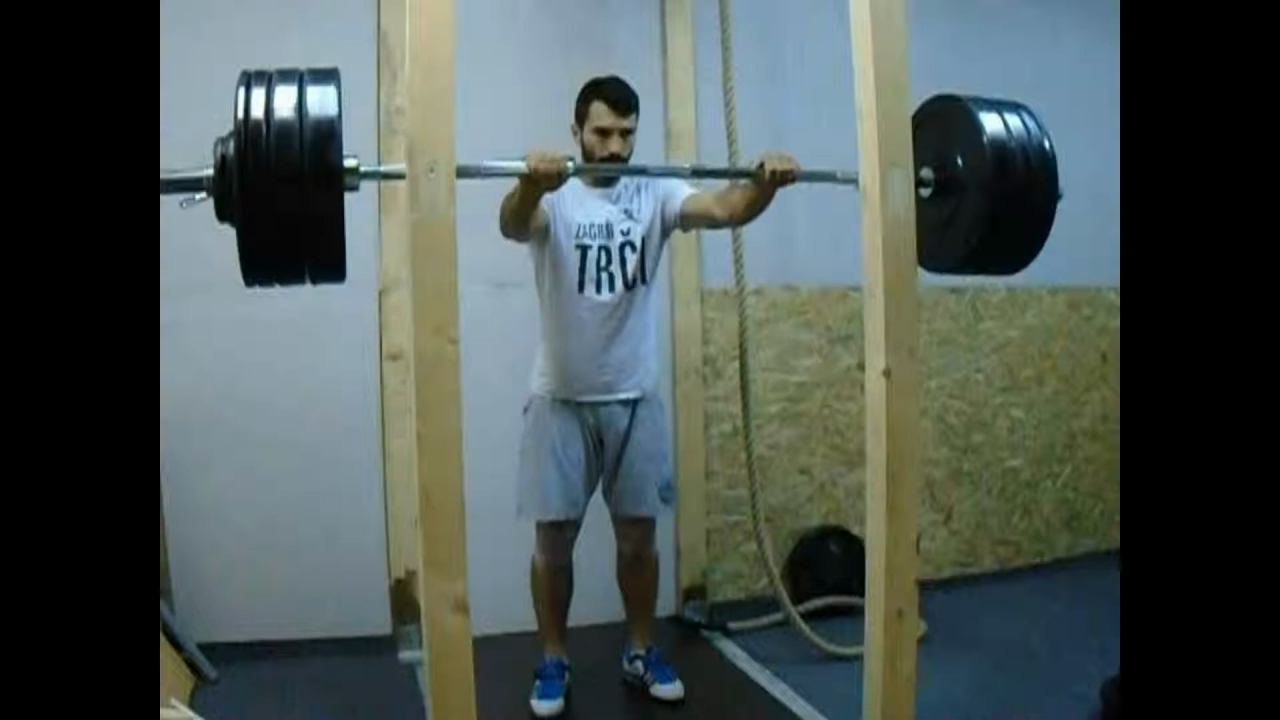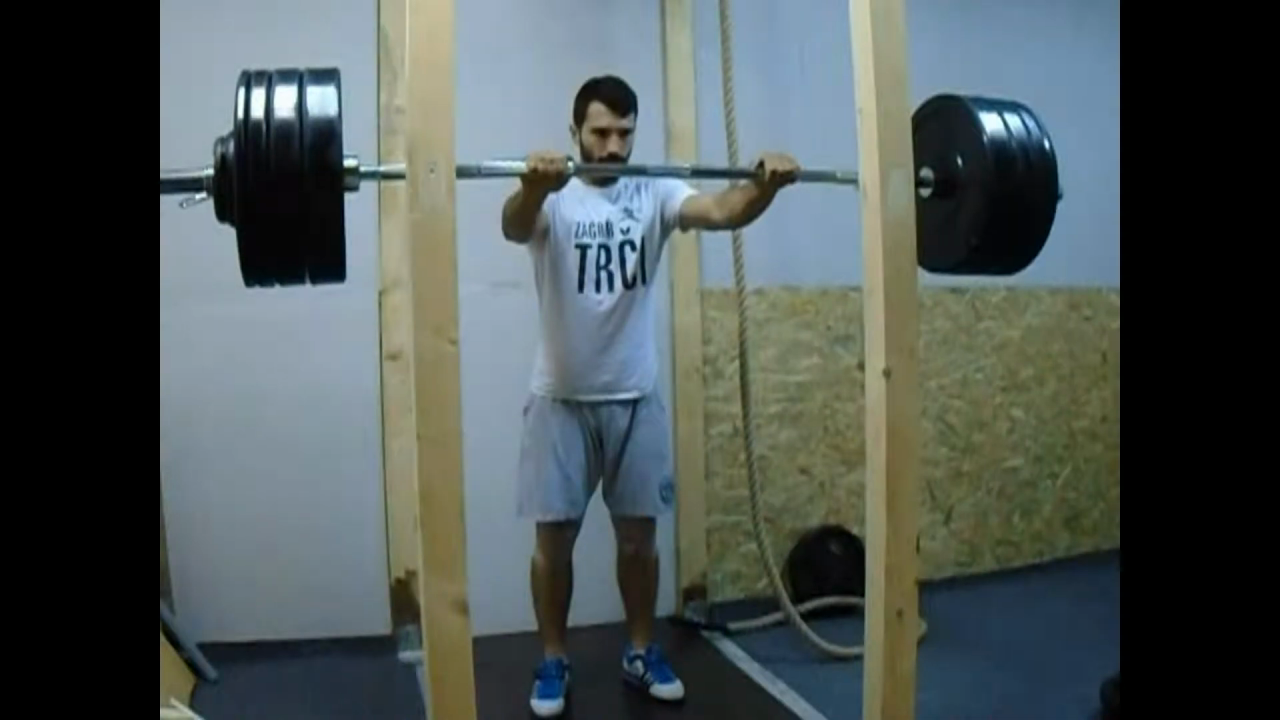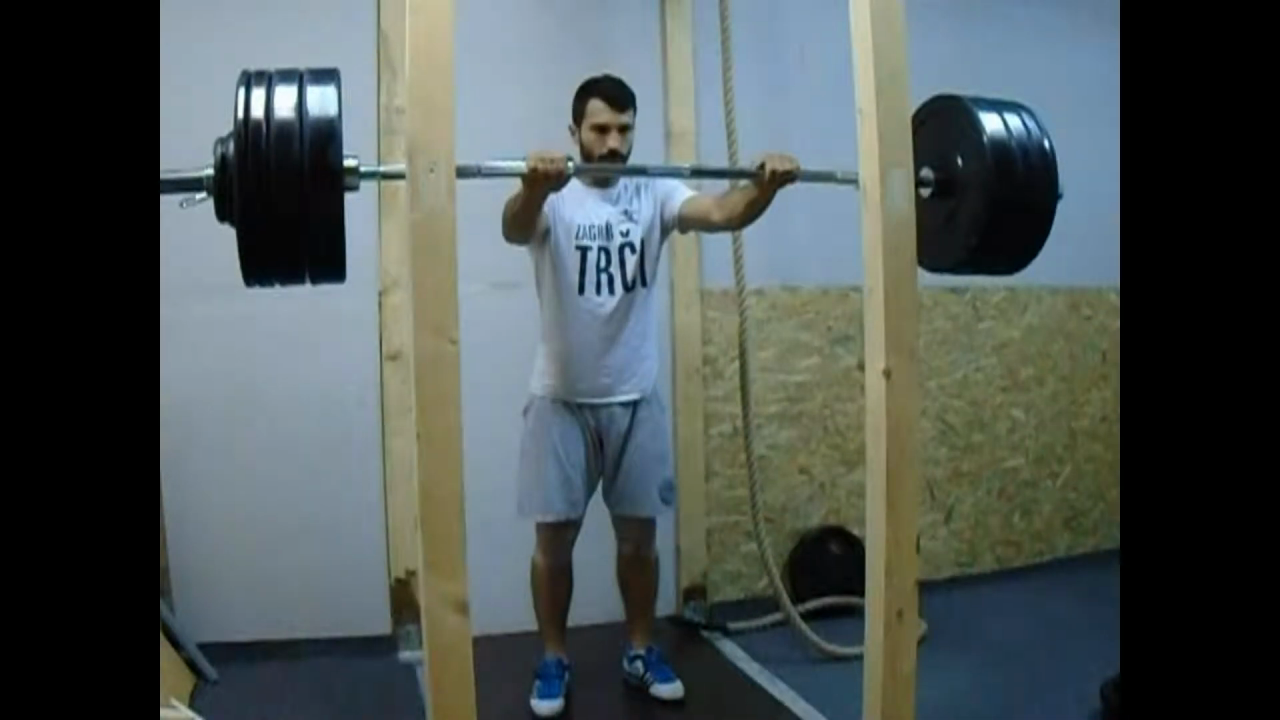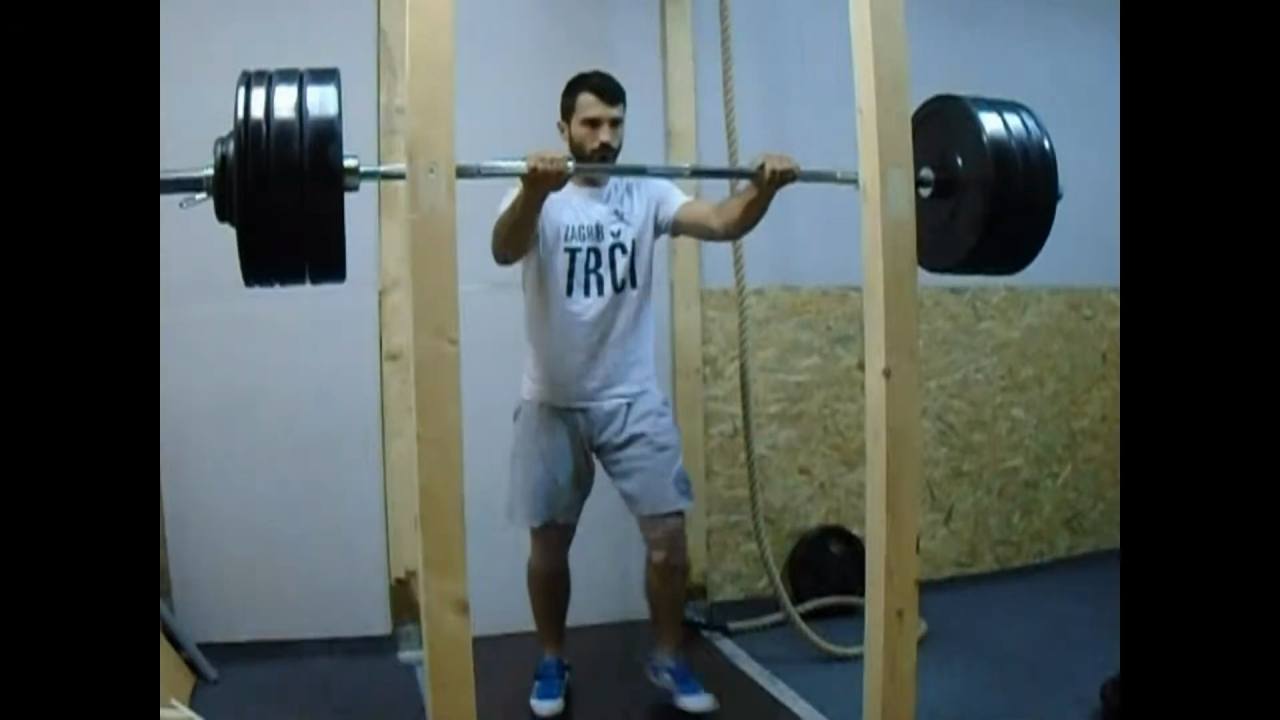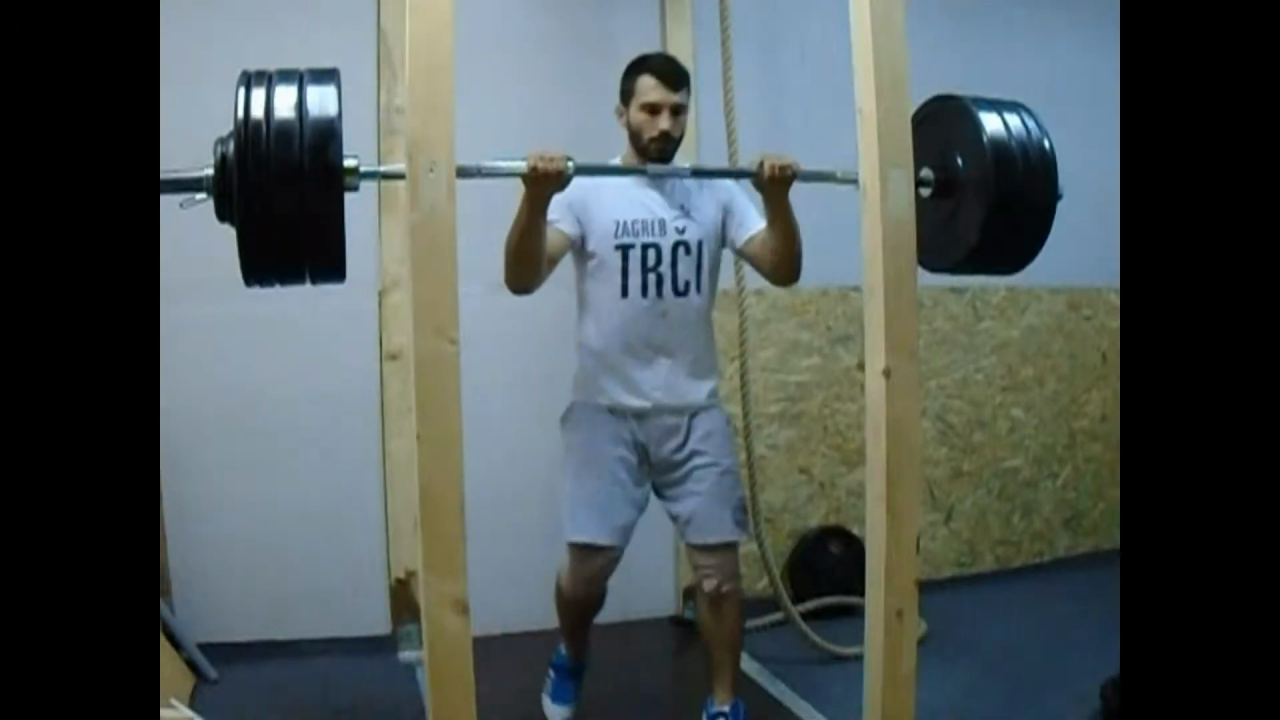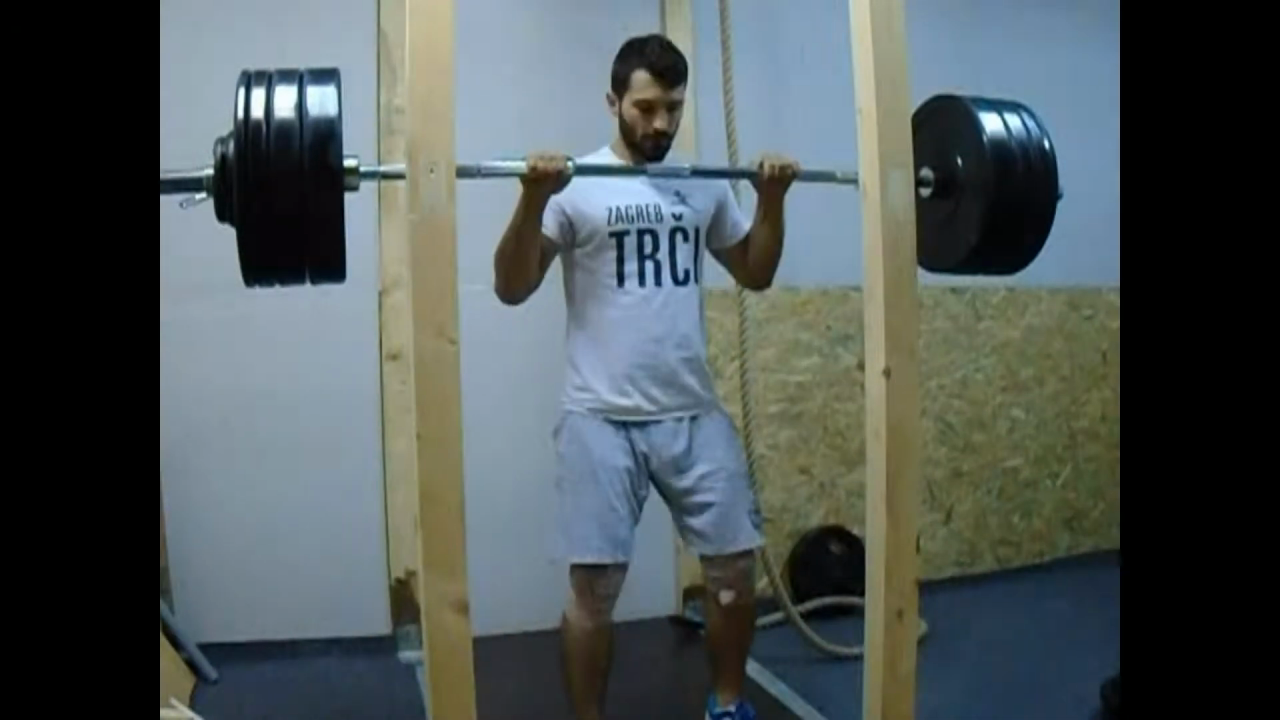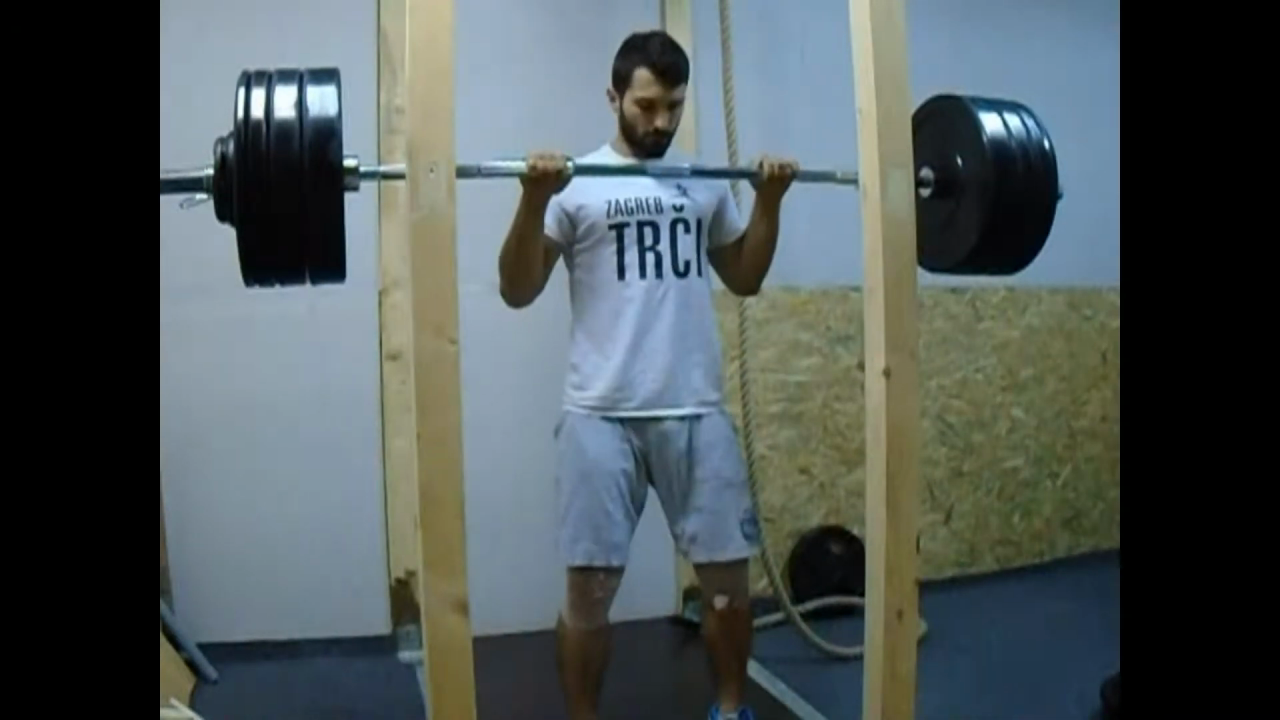
dt=0.4s
person 1, frame 1
left shoulder: (655, 194)
right shoulder: (552, 197)
left elbow: (721, 209)
right elbow: (512, 224)
left wrist: (766, 183)
right wrist: (531, 183)
left hip: (635, 396)
right hip: (562, 398)
left knee: (639, 533)
right knee: (554, 535)
left ankle: (641, 652)
right ankle: (553, 662)
person 1, frame 2
left shoulder: (654, 193)
right shoulder: (552, 196)
left elbow: (720, 211)
right elbow: (514, 225)
left wrist: (767, 184)
right wrist: (535, 182)
left hip: (636, 395)
right hip: (562, 397)
left knee: (638, 532)
right knee: (554, 535)
left ankle: (641, 652)
right ankle: (553, 662)
person 1, frame 3
left shoulder: (654, 194)
right shoulder: (552, 198)
left elbow: (721, 213)
right elbow: (513, 228)
left wrist: (766, 185)
right wrist: (535, 184)
left hip: (635, 397)
right hip: (562, 399)
left knee: (639, 534)
right knee: (554, 535)
left ankle: (641, 652)
right ankle: (553, 661)
person 1, frame 4
left shoulder: (647, 195)
right shoulder: (543, 200)
left elbow: (723, 223)
right elbow: (504, 252)
left wrist: (763, 190)
right wrist: (533, 190)
left hip: (633, 397)
right hip: (553, 402)
left knee: (667, 532)
right knee: (549, 543)
left ankle: (669, 659)
right ankle: (552, 663)
person 1, frame 5
left shoulder: (717, 194)
right shoulder: (586, 193)
left elbow: (783, 271)
right elbow: (522, 279)
left wrist: (777, 198)
right wrist: (536, 197)
left hip: (694, 409)
right hip: (607, 410)
left knee: (718, 563)
right knee: (590, 563)
right ankle: (568, 655)
person 1, frame 6
left shoulder: (706, 186)
right shoulder: (576, 187)
left elbow: (755, 274)
right elbow: (512, 288)
left wrist: (772, 200)
right wrist: (532, 200)
left hip: (693, 413)
right hip: (601, 417)
left knee: (735, 570)
right knee: (595, 586)
person 1, frame 7
left shoulder: (705, 184)
right shoulder: (575, 185)
left elbow: (744, 279)
right elbow: (517, 291)
left wrist: (770, 201)
right wrist: (533, 201)
left hip: (697, 412)
right hip: (602, 416)
left knee: (728, 573)
right knee: (590, 587)
